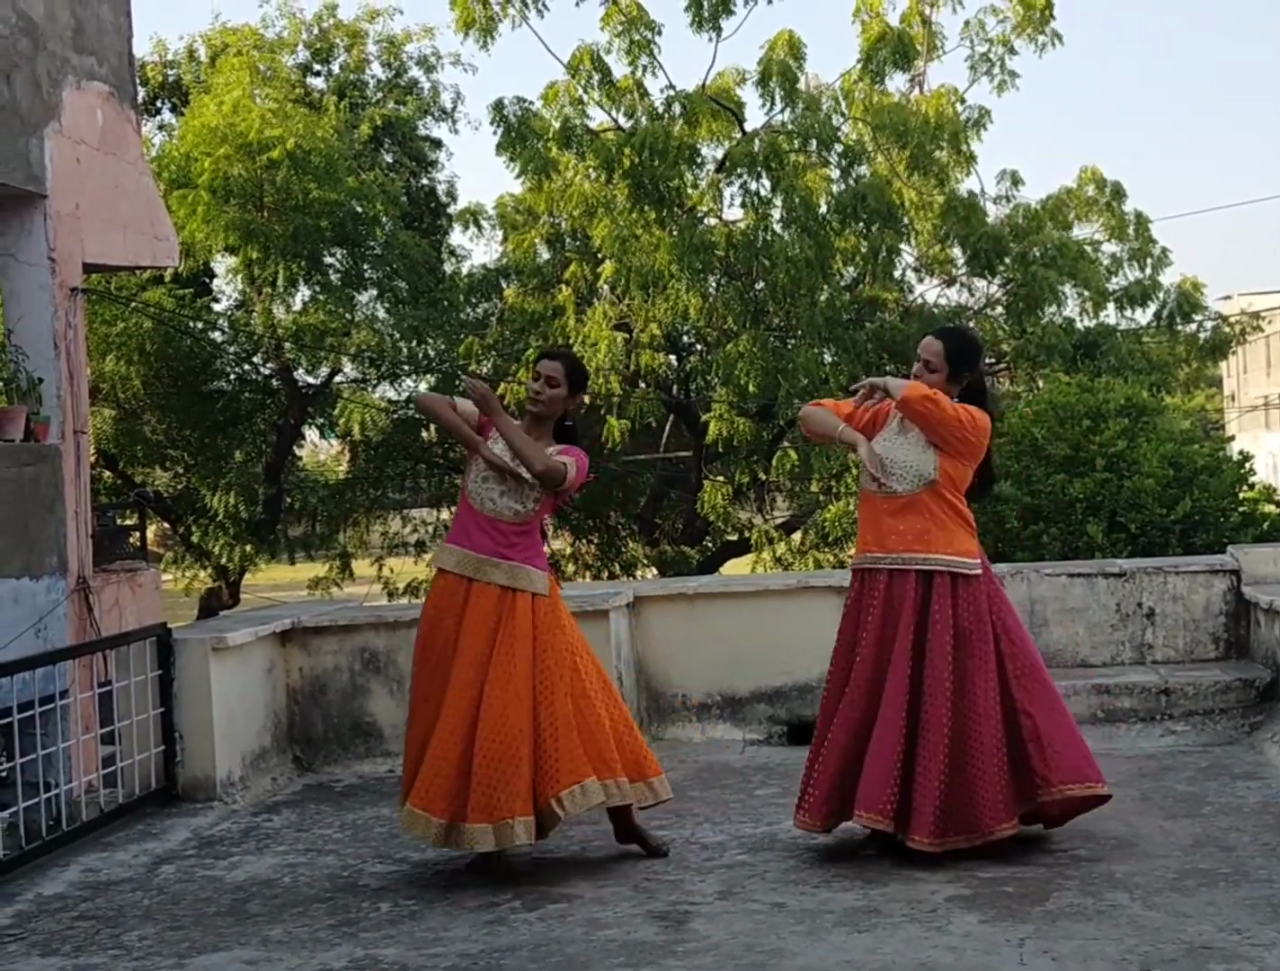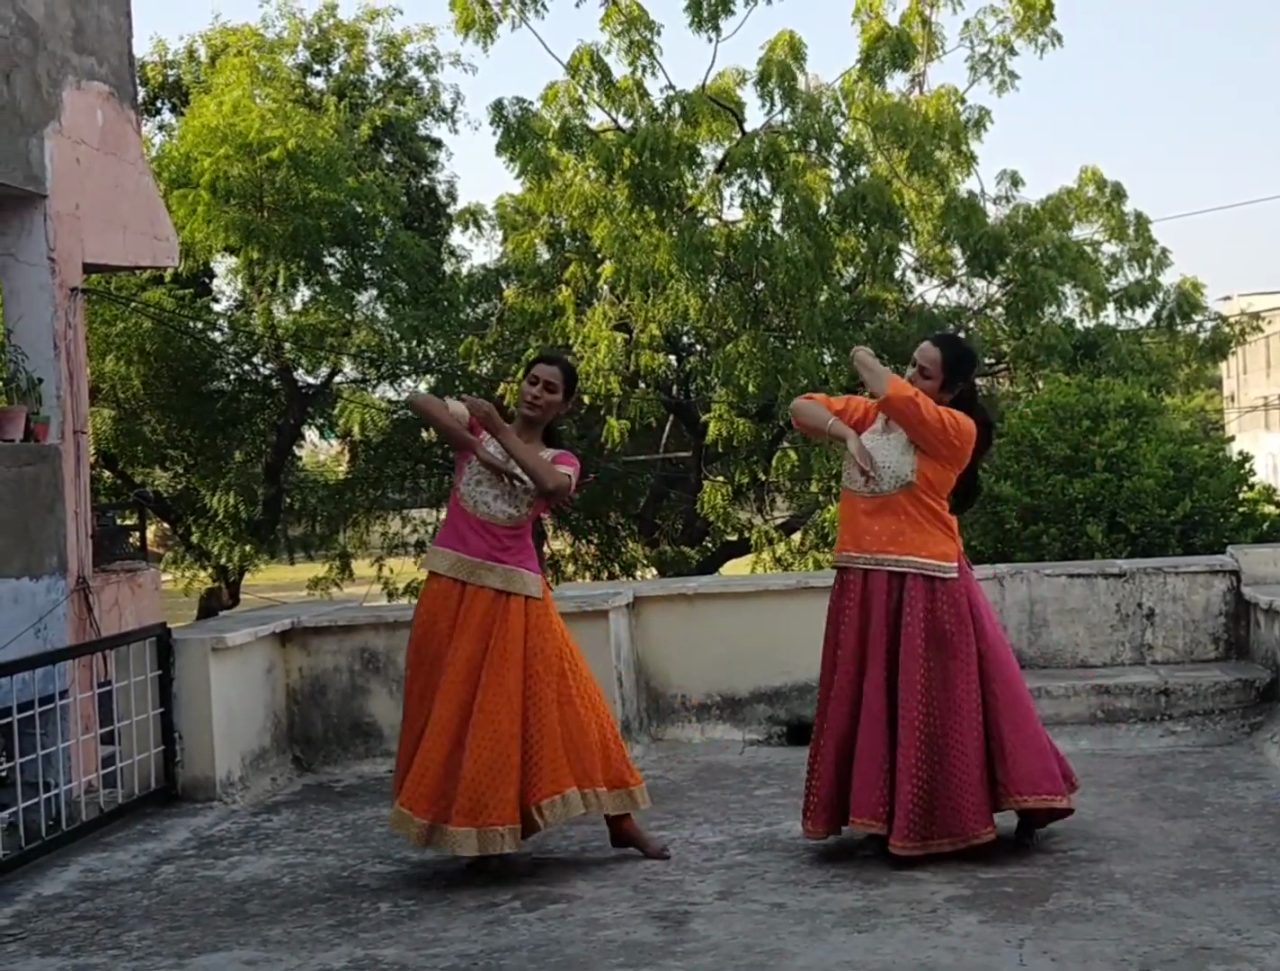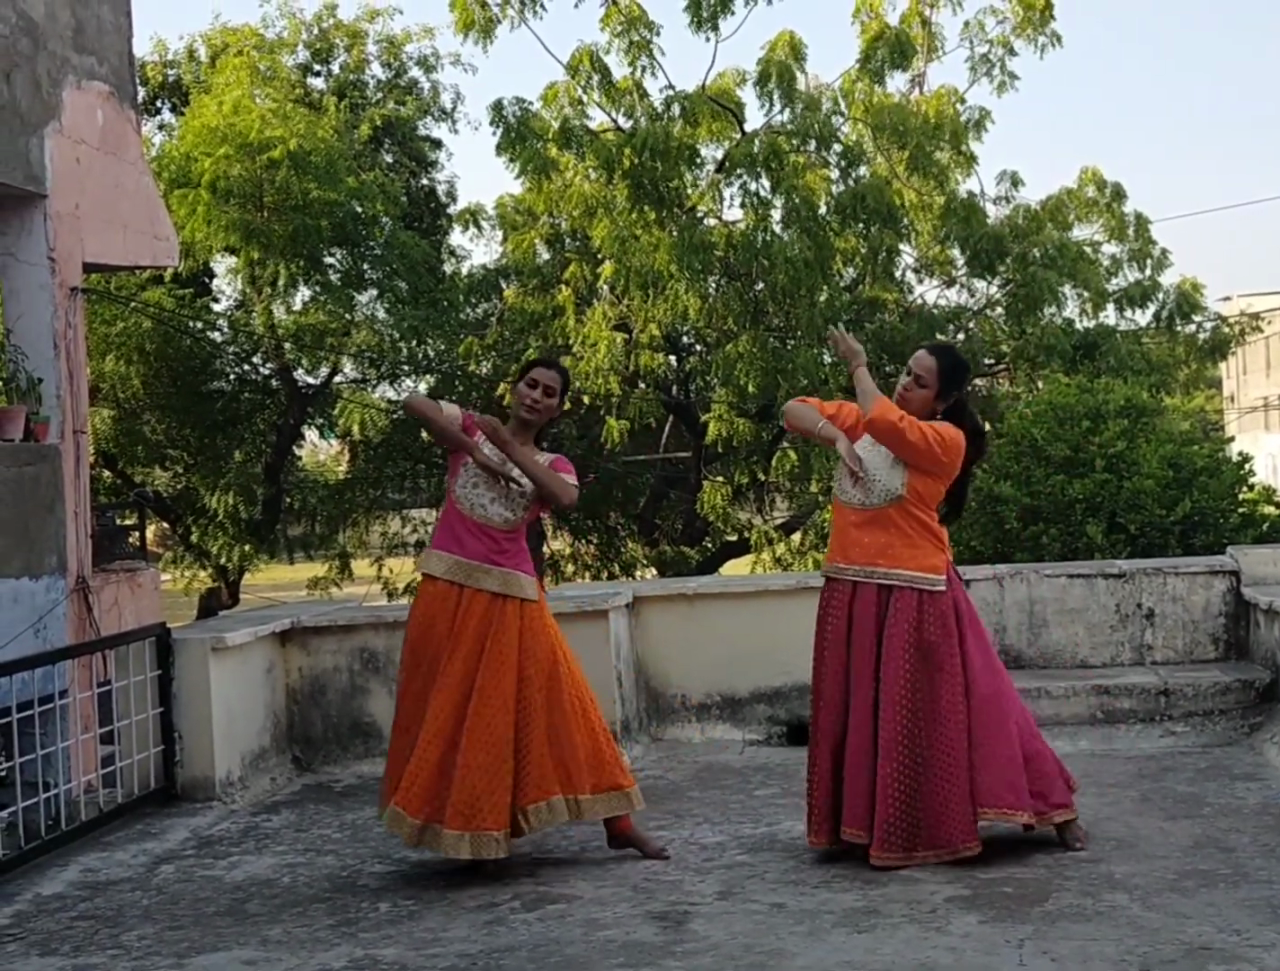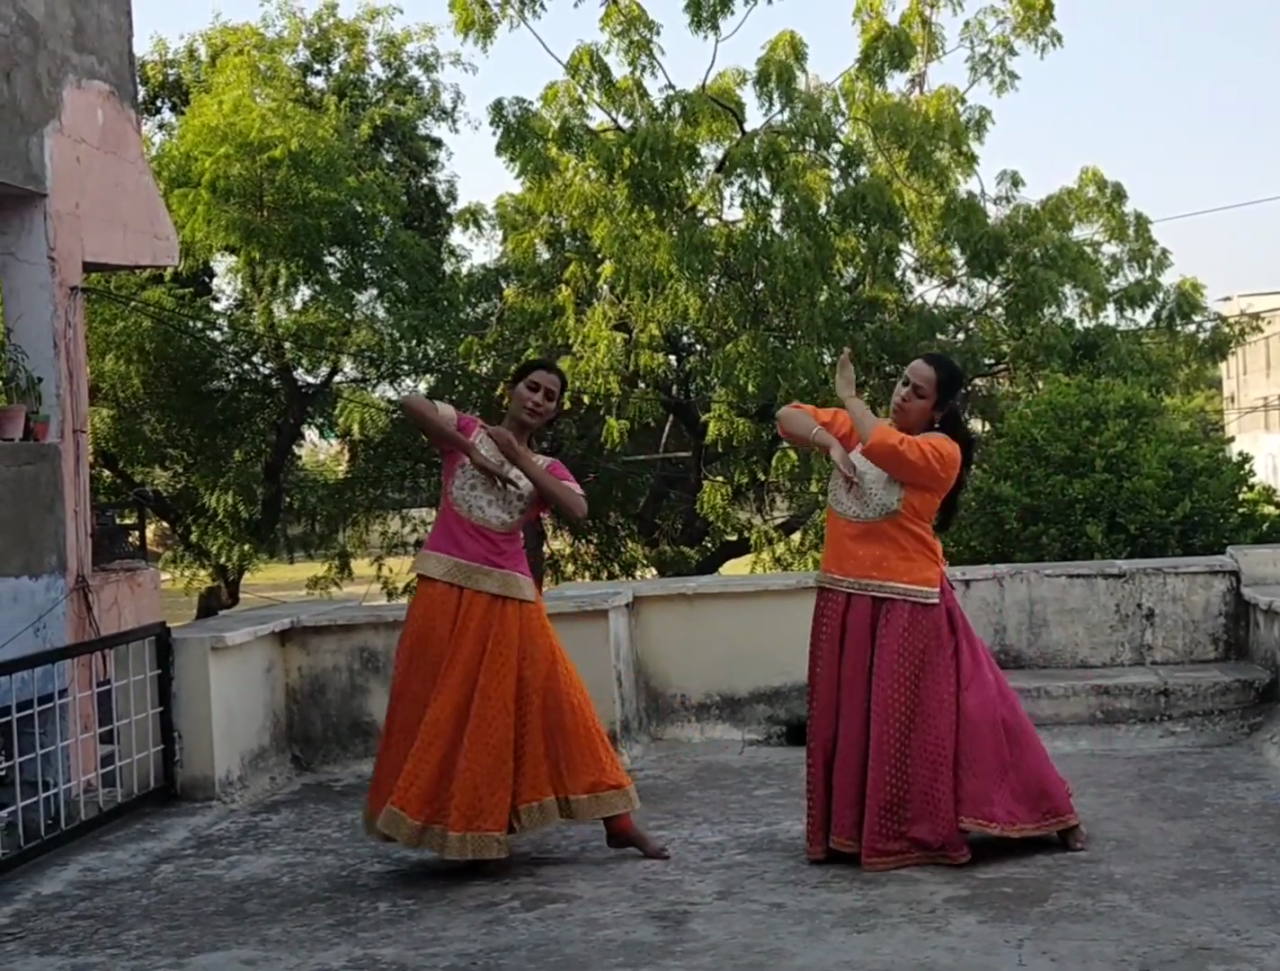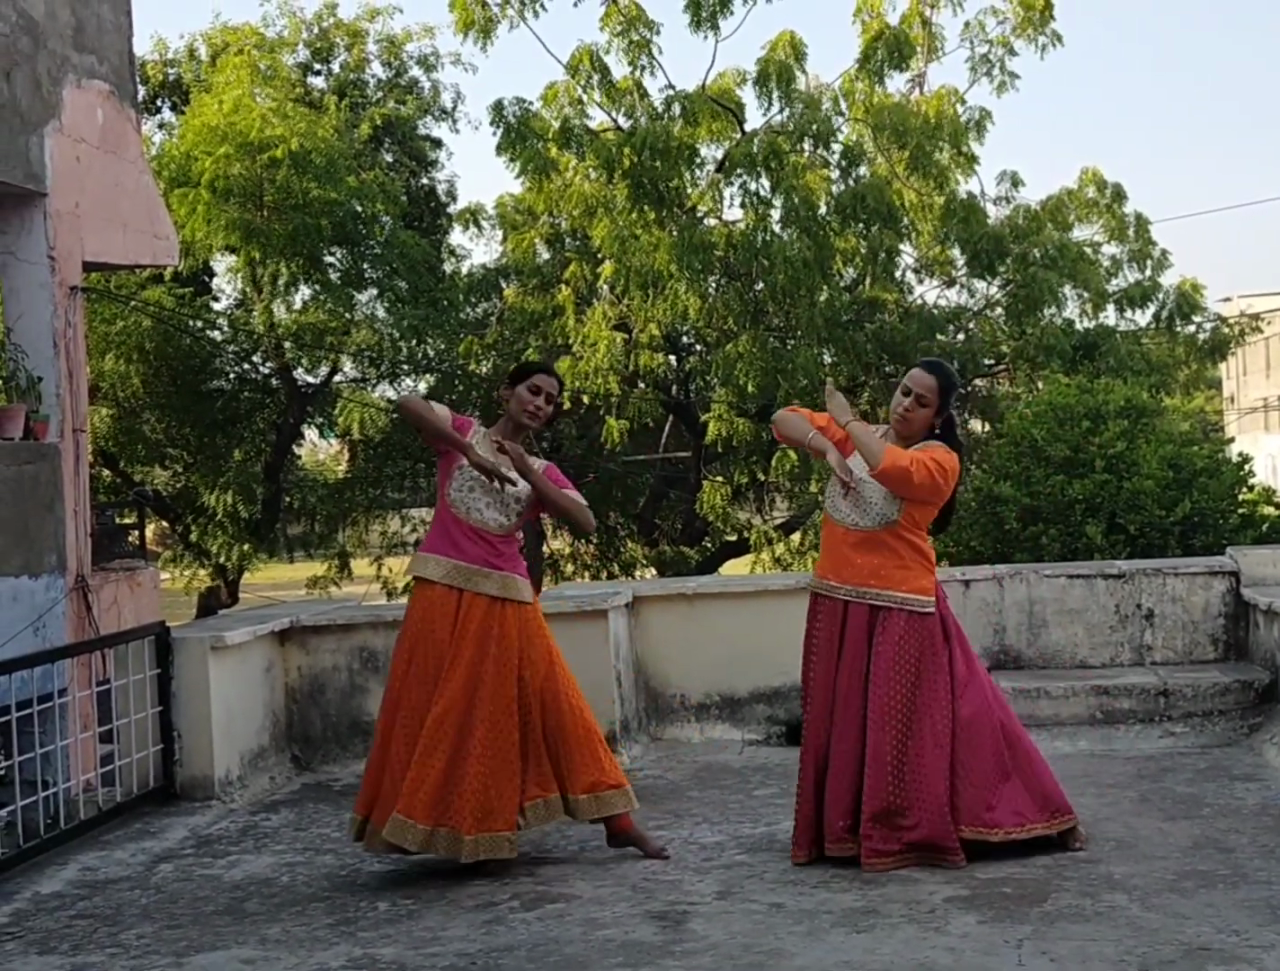
dt=0.1s
person 1, frame 1
left shoulder: (970, 424)
right shoulder: (882, 415)
left elbow: (920, 401)
right elbow: (811, 416)
left wrist: (880, 388)
right wrist: (855, 438)
left hip: (948, 577)
right hip: (882, 578)
left knee: (960, 694)
right knee: (878, 695)
right ankle: (886, 811)
person 1, frame 2
left shoulder: (955, 428)
right shoulder: (872, 414)
left elbow: (897, 396)
right elbow: (802, 408)
left wrist: (868, 364)
right wrist: (847, 432)
left hip: (926, 579)
right hip: (863, 579)
left knee: (942, 697)
right knee: (869, 697)
right ankle: (879, 811)
person 1, frame 3
left shoulder: (947, 440)
right shoulder: (864, 420)
left elbow: (886, 423)
right elbow: (794, 411)
left wrist: (858, 367)
right wrist: (836, 439)
left hip: (914, 590)
right hip: (851, 589)
left knee: (938, 706)
right knee: (858, 709)
right ankle: (865, 821)
person 1, frame 4
left shoulder: (943, 452)
right shoulder: (859, 431)
left elbow: (885, 446)
right elbow: (789, 417)
left wrist: (849, 395)
right wrist: (831, 445)
left hip: (907, 601)
right hip: (845, 599)
left knee: (921, 717)
right knee: (853, 716)
right ankle: (860, 830)
person 1, frame 5
left shoulder: (939, 459)
right shoulder: (853, 437)
left elbow: (894, 469)
right elbow: (784, 420)
left wrist: (851, 425)
right wrist: (827, 448)
left hip: (901, 608)
right hip: (837, 604)
left knee: (917, 721)
right knee: (843, 721)
right ankle: (849, 829)
person 2, frame 1
left shoulder: (570, 456)
right shoulder: (484, 423)
left elbow: (544, 472)
right elbow: (426, 402)
left wrist: (497, 416)
right wrist: (482, 449)
left hip: (523, 590)
right hip: (460, 581)
left knee: (567, 698)
right knee: (464, 705)
left ankle: (623, 819)
right ankle: (483, 831)
person 2, frame 2
left shoulder: (561, 461)
right shoulder: (478, 429)
left elbow: (551, 486)
right elbow: (419, 402)
left wrist: (498, 430)
right wrist: (478, 449)
left hip: (516, 594)
right hip: (453, 584)
left knee: (557, 703)
right knee: (459, 709)
left ankle: (621, 824)
right ankle: (478, 832)
person 2, frame 3
left shoulder: (551, 465)
right shoulder: (471, 429)
left elbow: (566, 500)
right elbow: (414, 404)
left wrist: (514, 449)
right wrist: (476, 452)
left hip: (512, 596)
right hip: (448, 586)
left knee: (552, 708)
right knee: (452, 712)
left ankle: (619, 825)
right ankle: (472, 835)
person 2, frame 4
left shoulder: (548, 468)
right shoulder: (467, 430)
left elbow: (577, 510)
right elbow: (410, 403)
left wrist: (517, 456)
right wrist: (473, 451)
left hip: (509, 598)
right hip: (445, 588)
left knee: (552, 707)
right knee: (447, 714)
left ankle: (619, 823)
right ankle: (468, 835)
person 2, frame 5
left shoulder: (544, 472)
right shoulder: (463, 432)
left elbow: (586, 525)
right elbow: (407, 404)
left wrist: (528, 471)
right wrist: (471, 453)
left hip: (506, 599)
right hip: (442, 589)
left knee: (551, 710)
right knee: (444, 714)
left ankle: (618, 823)
right ankle: (464, 836)
